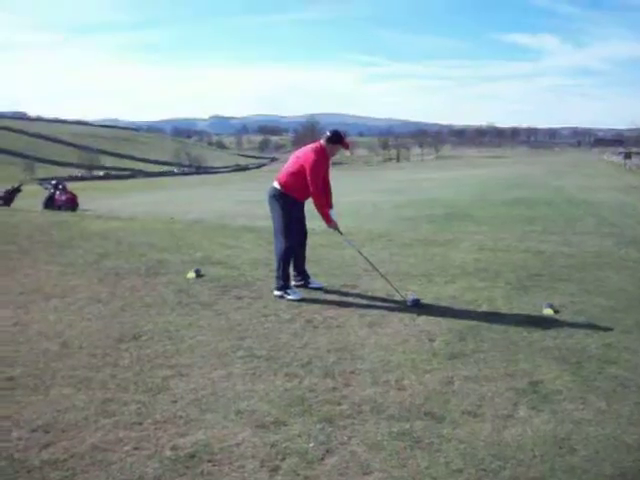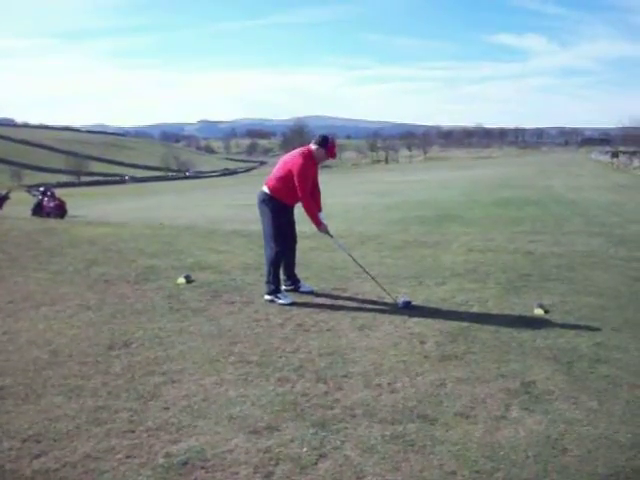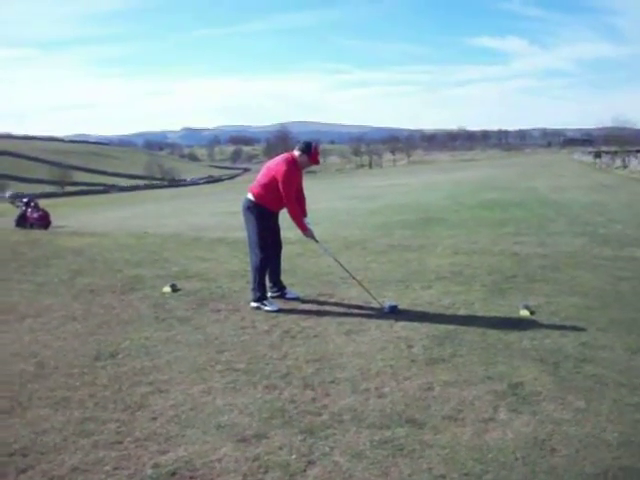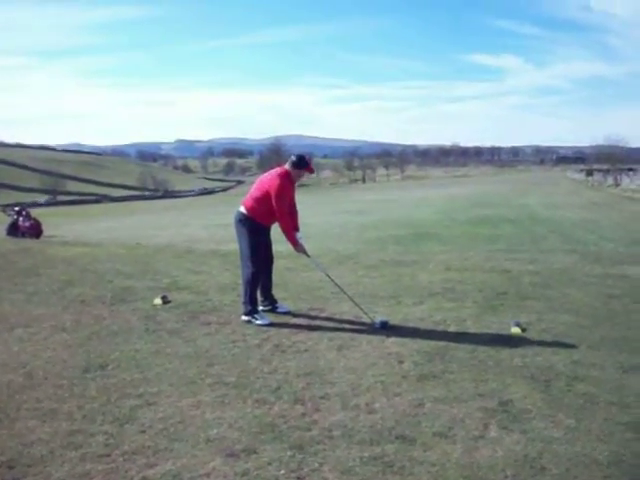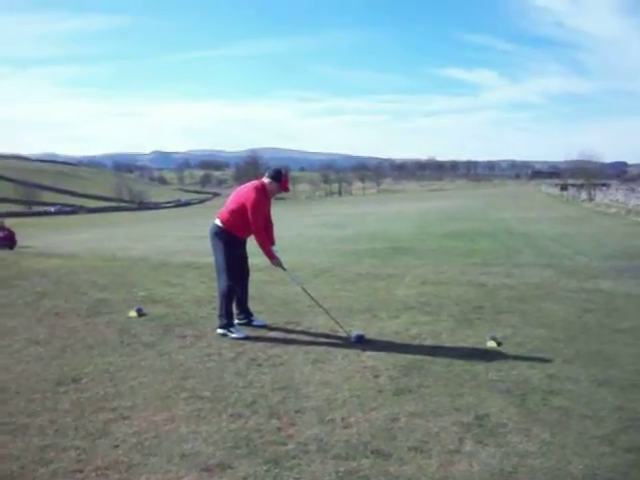
dt=0.7s
person 1, frame 1
left shoulder: (321, 155)
right shoulder: (314, 158)
left elbow: (325, 185)
right elbow: (316, 193)
left wrist: (330, 212)
right wrist: (328, 220)
left hip: (294, 198)
right hip: (282, 197)
left knee: (300, 238)
right knee: (287, 241)
left ankle: (300, 277)
right ankle: (281, 286)
person 1, frame 2
left shoulder: (311, 160)
right shoulder: (301, 162)
left elbow: (314, 189)
right elbow: (305, 197)
left wrist: (320, 216)
right wrist: (318, 223)
left hip: (284, 202)
right hip: (271, 201)
left knee: (290, 242)
right knee: (276, 246)
left ankle: (290, 281)
right ankle: (272, 290)
person 1, frame 3
left shoulder: (294, 166)
right shoulder: (285, 168)
left elbow: (299, 195)
right elbow: (290, 202)
left wrist: (305, 220)
right wrist: (304, 228)
left hip: (268, 209)
right hip: (256, 208)
left knee: (275, 249)
right knee: (261, 253)
left ankle: (276, 288)
right ankle: (258, 298)
person 1, frame 4
left shoulder: (287, 180)
right shoulder: (279, 183)
left elbow: (291, 209)
right elbow: (282, 217)
left wrist: (297, 234)
right wrist: (295, 244)
left hip: (260, 223)
right hip: (248, 222)
left knee: (267, 262)
right knee: (253, 266)
left ankle: (267, 302)
right ankle: (249, 311)
person 1, frame 5
left shoulder: (263, 193)
right shoulder: (255, 195)
left elbow: (267, 222)
right elbow: (258, 230)
left wrist: (272, 247)
right wrist: (271, 256)
left hip: (236, 235)
right hip: (224, 234)
left knee: (242, 276)
right knee: (229, 279)
left ankle: (243, 315)
right ankle: (225, 324)
